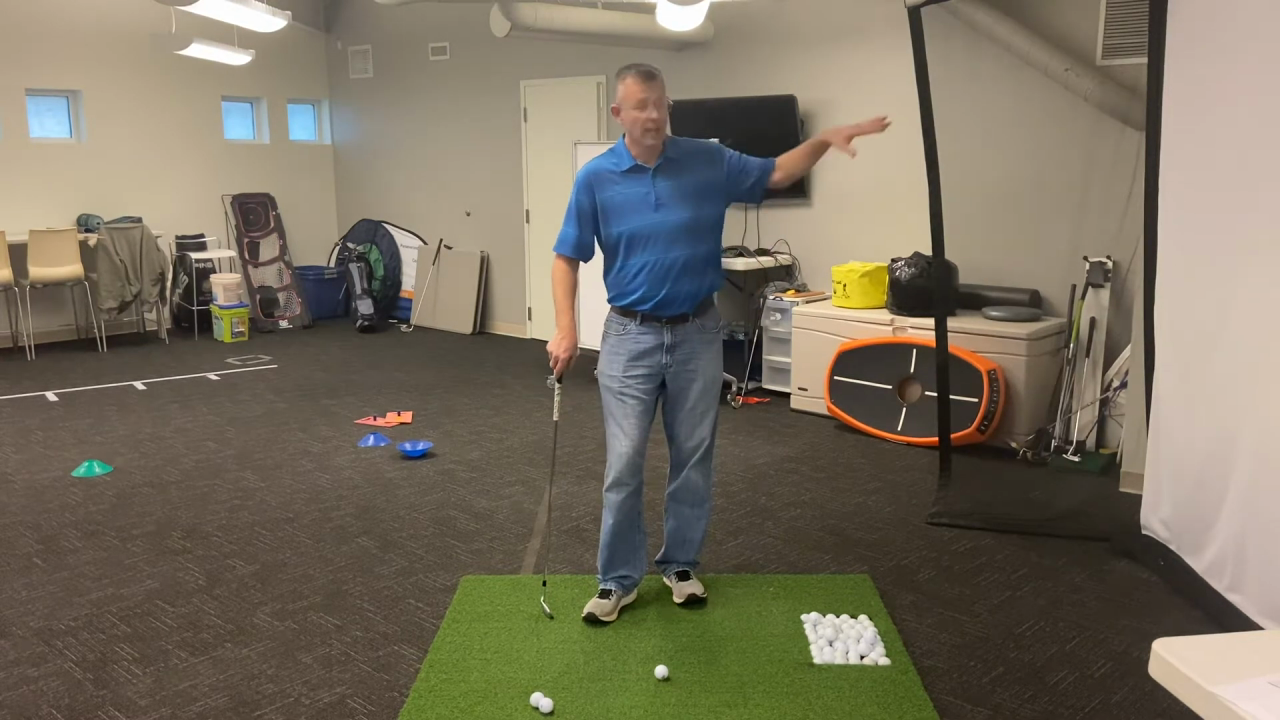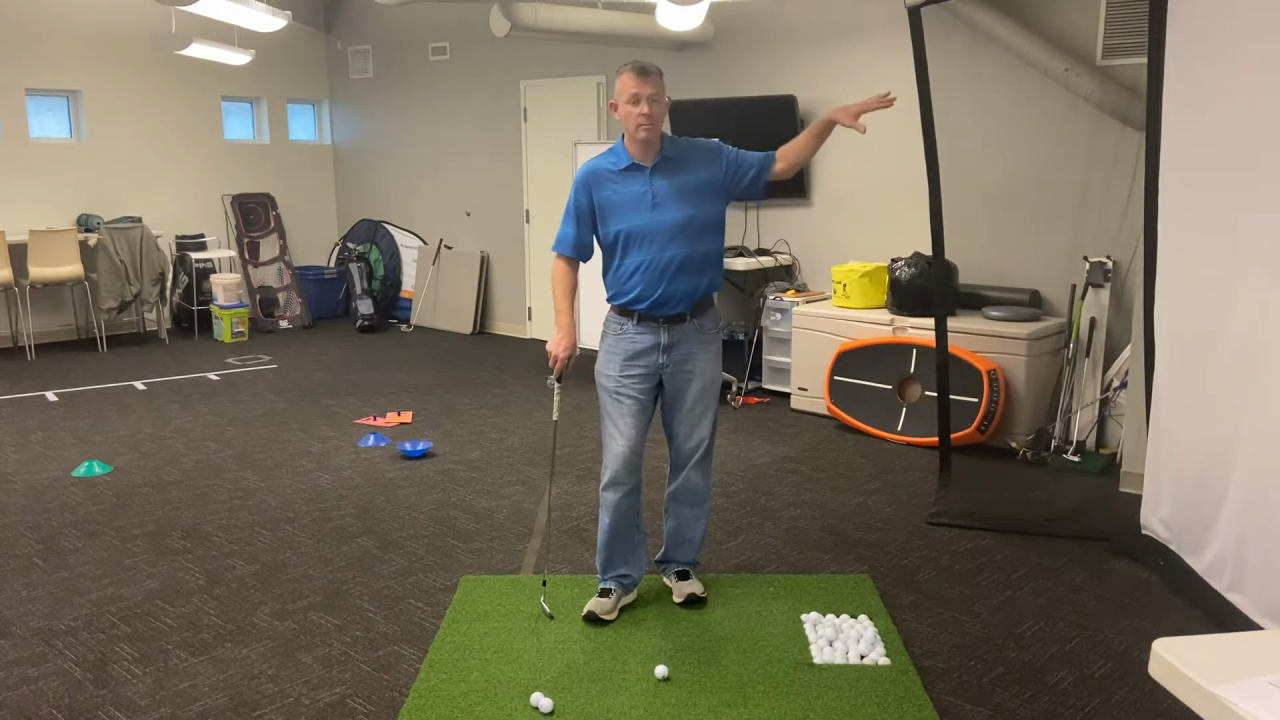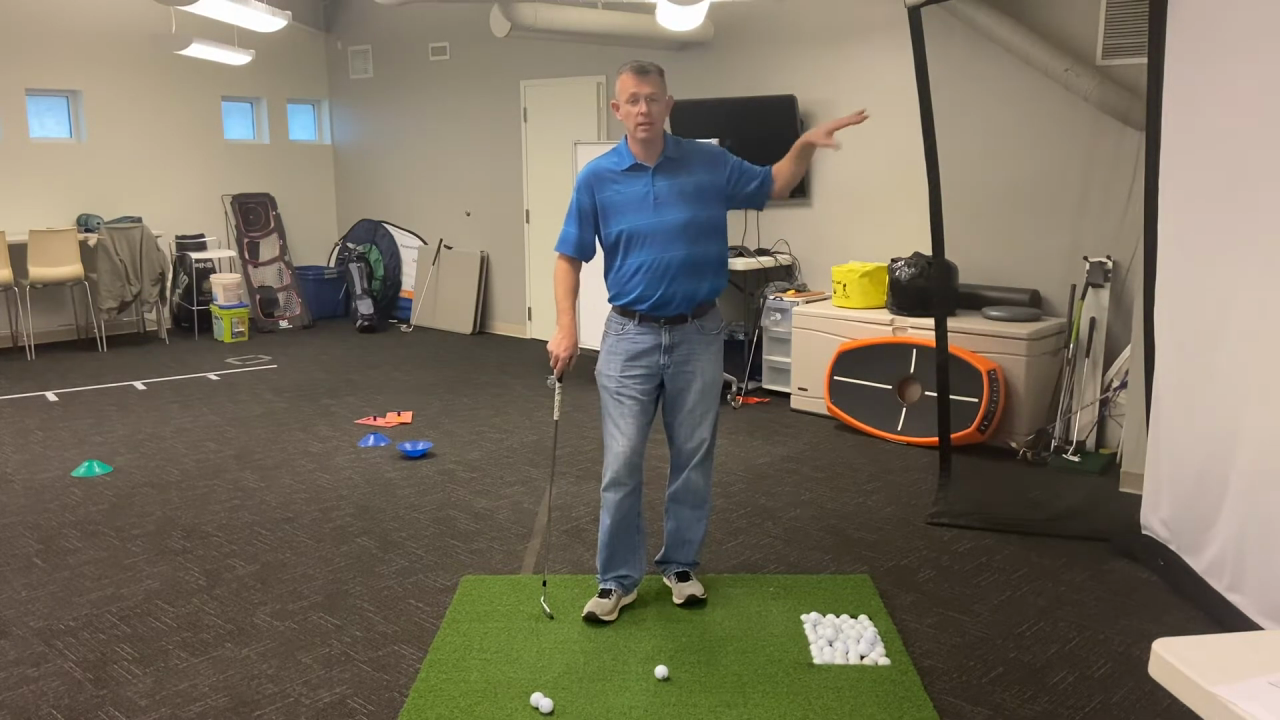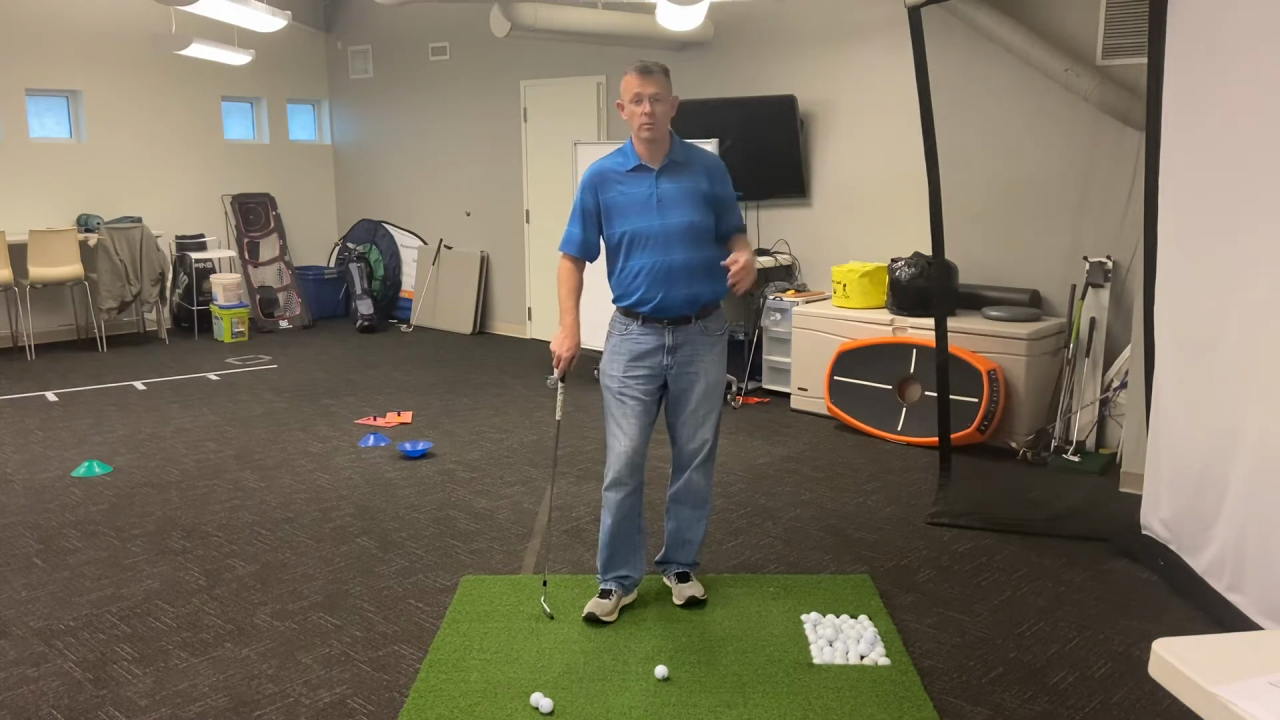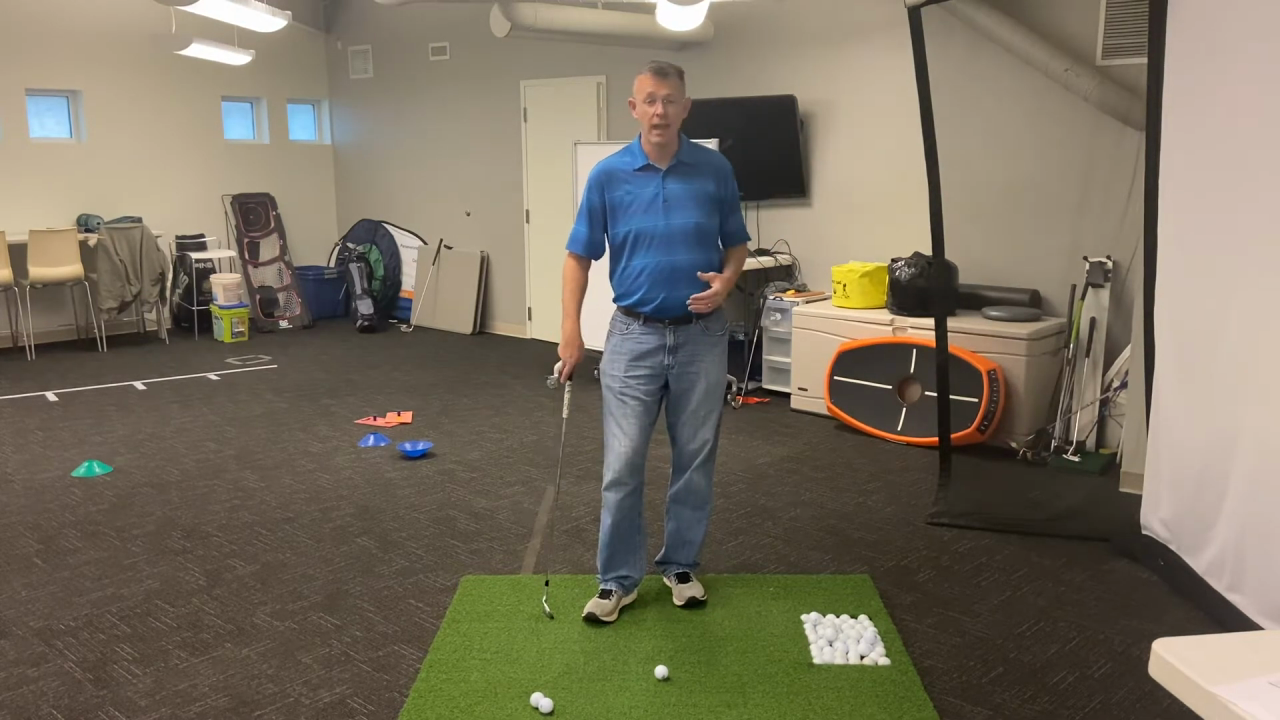
dt=0.3s
person 1, frame 1
left shoulder: (707, 161)
right shoulder: (595, 177)
left elbow: (776, 173)
right elbow: (567, 257)
left wrist: (823, 138)
right wrist: (565, 329)
left hip: (697, 331)
right hip: (631, 334)
left knee: (693, 457)
right knee: (624, 461)
left ankle: (680, 563)
right ankle: (618, 578)
person 1, frame 2
left shoulder: (708, 160)
right shoulder: (593, 177)
left elbow: (781, 164)
right elbow: (566, 257)
left wrist: (829, 119)
right wrist: (564, 328)
left hip: (696, 331)
right hip: (629, 334)
left knee: (692, 457)
right knee: (620, 462)
left ankle: (680, 563)
right ankle: (617, 577)
person 1, frame 3
left shoulder: (709, 164)
right shoulder: (596, 177)
left elbow: (772, 188)
right elbow: (569, 256)
left wrist: (805, 142)
right wrist: (564, 328)
left hip: (700, 332)
right hip: (631, 334)
left knee: (692, 458)
right knee: (622, 463)
left ankle: (679, 564)
right ankle: (615, 578)
person 1, frame 4
left shoulder: (708, 168)
right shoulder: (600, 177)
left elbow: (731, 232)
right elbow: (573, 257)
left wrist: (743, 255)
right wrist: (568, 328)
left hip: (701, 334)
right hip: (634, 335)
left knee: (695, 459)
right knee: (623, 463)
left ankle: (681, 564)
right ankle: (617, 578)
person 1, frame 5
left shoulder: (715, 170)
right shoulder: (608, 175)
left elbow: (735, 243)
right elbow: (580, 258)
left wrist: (726, 281)
right wrist: (570, 335)
left hip: (701, 335)
right hip: (634, 335)
left knee: (695, 460)
right knee: (622, 464)
left ankle: (680, 565)
right ankle: (618, 579)
